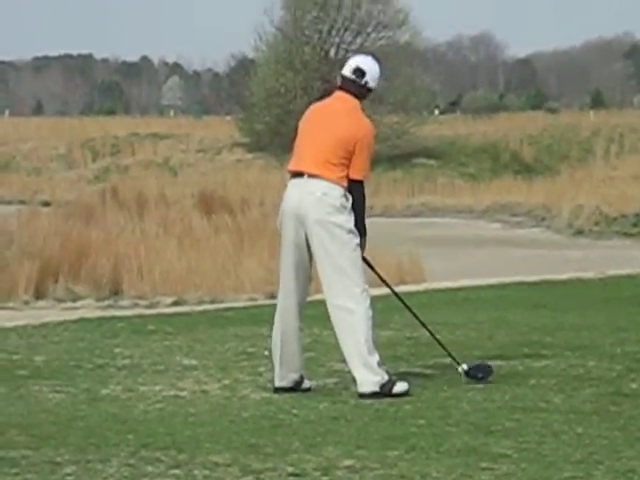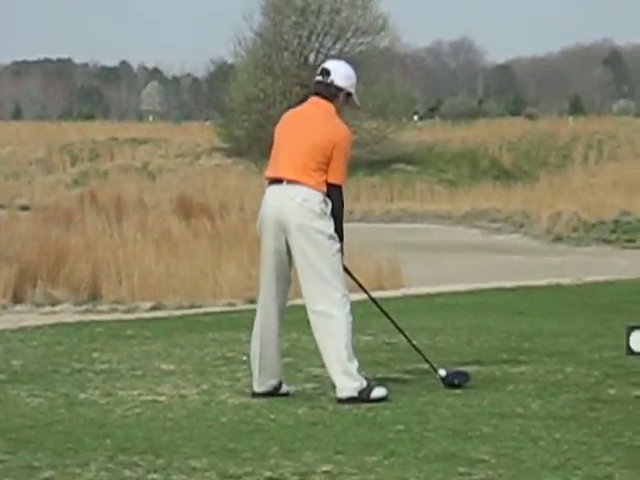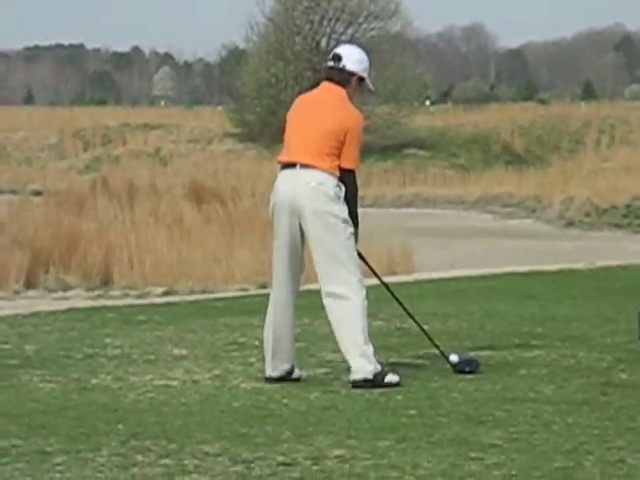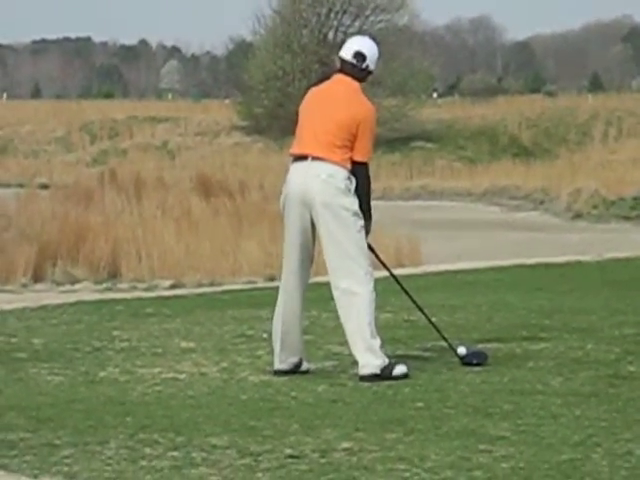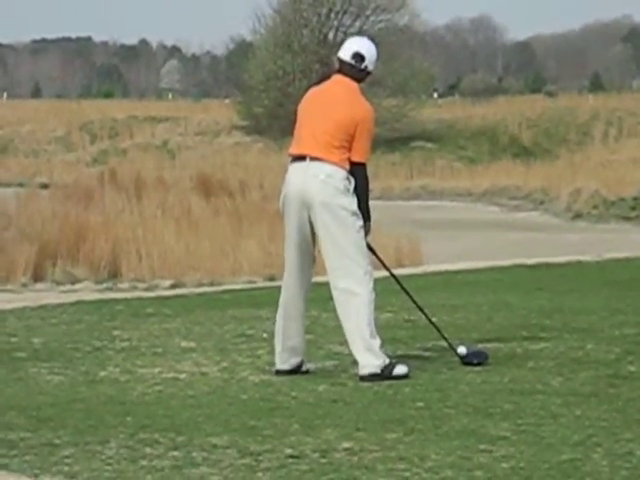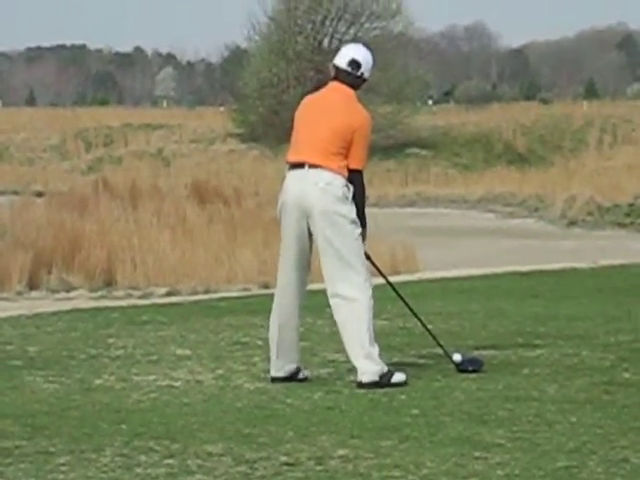
dt=0.4s
person 1, frame 1
left shoulder: (313, 110)
right shoulder: (362, 126)
right elbow: (355, 184)
right wrist: (360, 233)
left hip: (294, 195)
right hip: (326, 199)
left knee: (291, 291)
right knee: (349, 293)
left ankle: (287, 374)
right ankle: (371, 379)
person 1, frame 2
left shoulder: (288, 117)
right shoulder: (339, 130)
right elbow: (334, 189)
right wrist: (338, 237)
left hip: (272, 200)
right hip: (306, 204)
left knee: (270, 297)
right knee: (329, 299)
left ankle: (265, 380)
right ankle: (349, 384)
person 1, frame 3
left shoulder: (300, 102)
right shoulder: (351, 115)
right elbow: (347, 174)
right wrist: (353, 222)
left hip: (285, 184)
right hip: (318, 188)
left knee: (283, 281)
right knee: (344, 283)
left ankle: (278, 365)
right ankle: (364, 367)
person 1, frame 4
left shoulder: (312, 94)
right shoulder: (364, 108)
right elbow: (360, 166)
right wrist: (366, 214)
left hip: (297, 177)
right hip: (331, 180)
left knee: (293, 273)
right knee: (354, 275)
left ankle: (286, 358)
right ankle: (371, 361)
person 1, frame 5
left shoulder: (312, 95)
right shoulder: (362, 109)
right elbow: (358, 167)
right wrist: (364, 215)
left hip: (295, 177)
right hip: (329, 181)
left knee: (295, 274)
right knee: (353, 275)
left ankle: (288, 357)
right ankle: (371, 361)
person 1, frame 6
left shoulder: (307, 103)
right shoulder: (359, 115)
right elbow: (355, 173)
right wrist: (360, 221)
left hip: (293, 184)
right hip: (327, 187)
left knee: (289, 281)
right knee: (351, 283)
left ankle: (283, 365)
right ankle: (370, 369)
